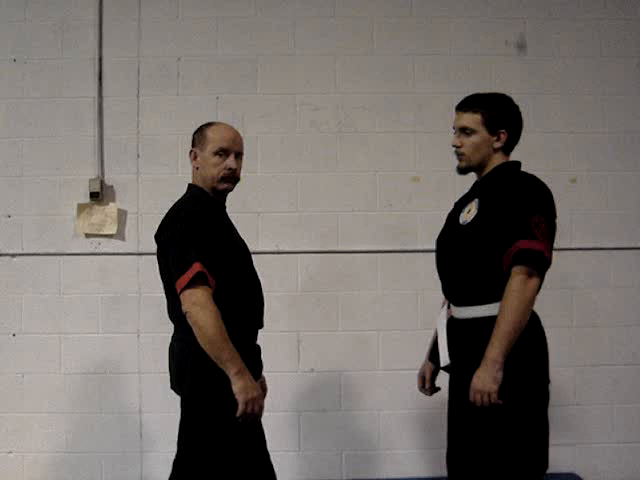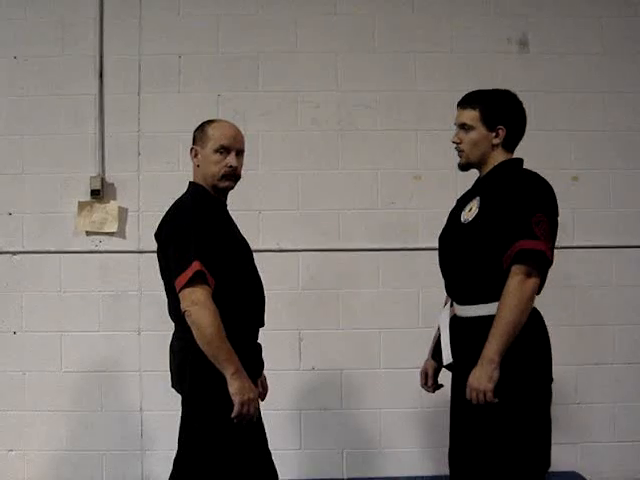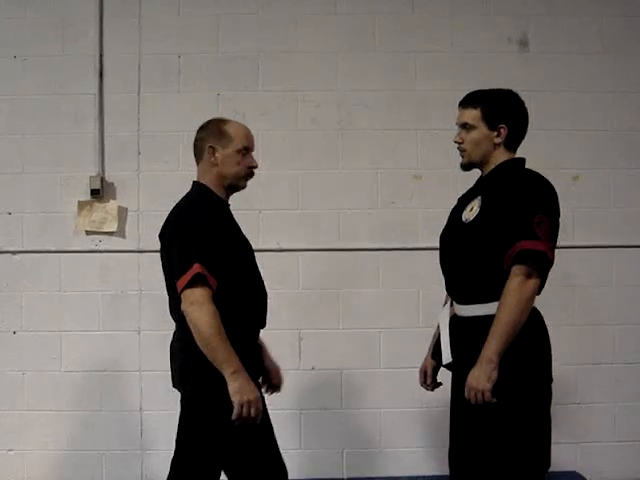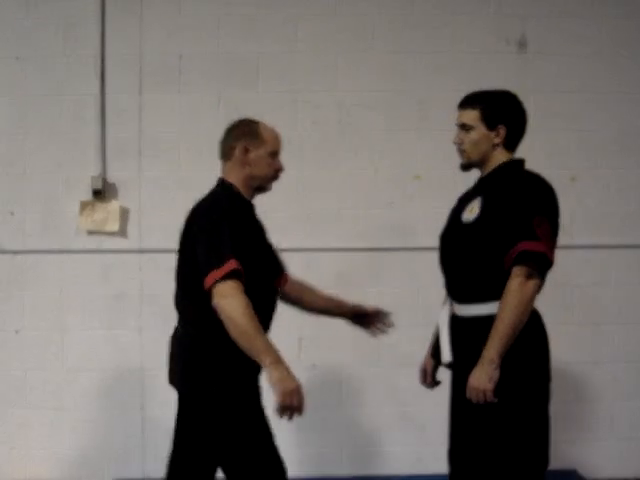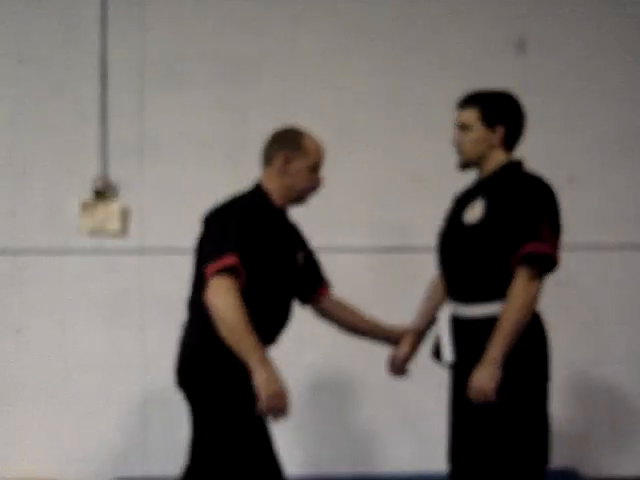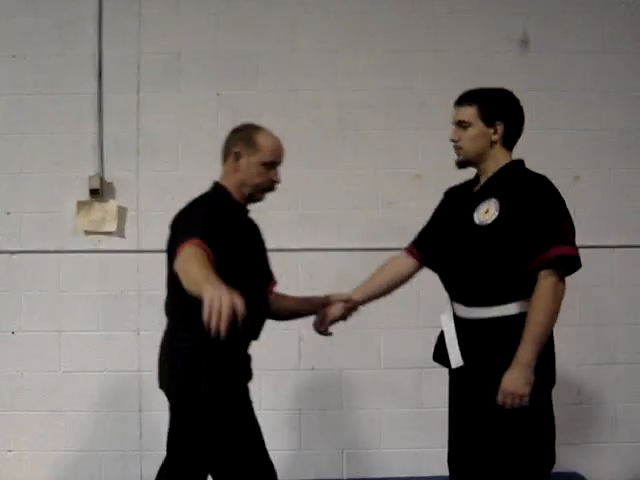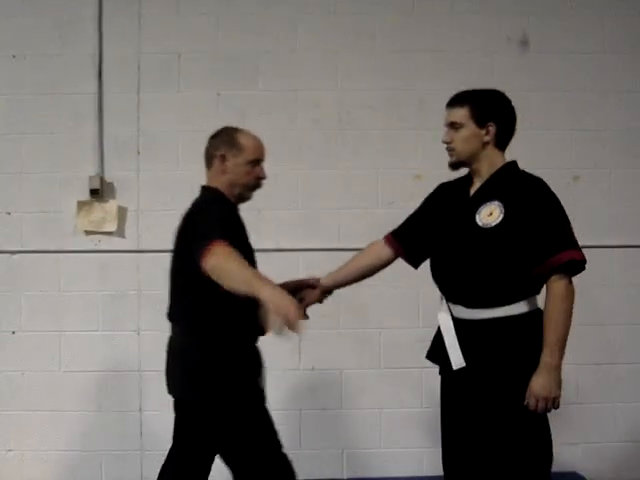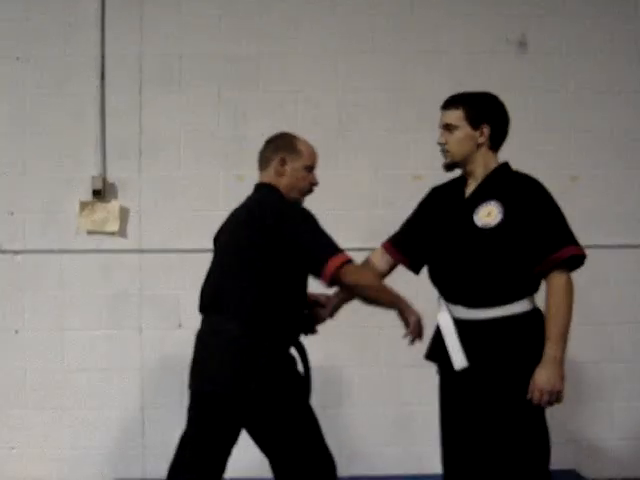
dt=0.4s
person 1, frame 1
left shoulder: (523, 191)
right shoulder: (472, 198)
left elbow: (525, 279)
left wrist: (493, 362)
right wrist: (436, 354)
left hip: (503, 352)
right hip: (469, 349)
person 1, frame 2
left shoulder: (525, 189)
right shoulder: (475, 194)
left elbow: (524, 278)
left wrist: (490, 361)
right wrist: (438, 351)
left hip: (507, 352)
right hip: (472, 347)
person 1, frame 3
left shoulder: (527, 189)
right shoulder: (476, 194)
left elbow: (525, 279)
left wrist: (489, 361)
right wrist: (437, 349)
left hip: (506, 352)
right hip: (472, 346)
person 1, frame 4
left shoulder: (526, 190)
right shoulder: (473, 195)
left elbow: (524, 279)
left wrist: (491, 361)
right wrist: (437, 347)
left hip: (505, 351)
right hip: (470, 346)
person 1, frame 5
left shoulder: (525, 192)
right shoulder: (467, 199)
left elbow: (528, 279)
right elbow: (447, 277)
left wrist: (493, 360)
right wrist: (413, 336)
left hip: (507, 347)
right hip: (470, 347)
person 1, frame 6
left shoulder: (531, 192)
right shoulder: (458, 198)
left elbow: (550, 279)
right elbow: (411, 258)
left wrist: (524, 364)
right wrist: (349, 302)
left hip: (511, 347)
right hip: (467, 349)
person 1, frame 7
left shoulder: (527, 194)
right shoulder: (446, 197)
left elbow: (559, 280)
right elbow: (389, 247)
left wrist: (549, 367)
right wrist: (323, 286)
left hip: (511, 348)
right hip: (460, 349)
person 1, frame 8
left shoulder: (523, 194)
right shoulder: (440, 199)
left elbow: (558, 276)
right elbow: (388, 256)
left wrist: (552, 361)
right wrist: (335, 300)
left hip: (512, 346)
right hip: (459, 348)
person 2, frame 1
left shoulder: (212, 215)
right shoulder: (188, 218)
right elbow: (196, 304)
left wrist: (247, 368)
right wrist: (239, 374)
left hip: (214, 368)
right hip: (212, 369)
person 2, frame 2
left shoulder: (214, 214)
right shoulder: (188, 217)
right elbow: (195, 304)
left wrist: (248, 366)
right wrist: (235, 374)
left hip: (215, 368)
right hip: (214, 370)
person 2, frame 3
left shoulder: (213, 213)
right shoulder: (194, 217)
right elbow: (196, 305)
left wrist: (259, 356)
right wrist: (237, 375)
left hip: (208, 368)
right hip: (214, 370)
person 2, frame 4
left shoulder: (243, 217)
right shoulder: (216, 215)
left elbow: (282, 284)
right elbow: (227, 299)
left wrist: (351, 311)
right wrist: (277, 369)
left hip: (206, 363)
right hip: (213, 365)
person 2, frame 5
left shoulder: (287, 234)
right shoulder: (236, 216)
left elbow: (324, 301)
right elbow: (219, 293)
left wrist: (387, 333)
right wrist: (262, 367)
left hip: (225, 365)
right hip: (214, 365)
person 2, frame 6
left shoulder: (244, 225)
right shoulder: (204, 214)
left elbow: (264, 300)
right elbow: (189, 259)
left wrist: (320, 304)
right wrist: (215, 288)
left hip: (200, 362)
right hip: (202, 364)
person 2, frame 7
left shoulder: (210, 213)
right shoulder: (212, 214)
left elbow: (221, 296)
right elbow: (217, 259)
left wrist: (294, 287)
right wrist: (270, 291)
left hip: (195, 360)
right hip: (216, 365)
person 2, frame 8
left shoulder: (240, 218)
right shoulder: (286, 215)
right elbow: (348, 274)
left wrist: (304, 302)
right wrist: (402, 306)
left hip: (213, 352)
right hip: (255, 359)
